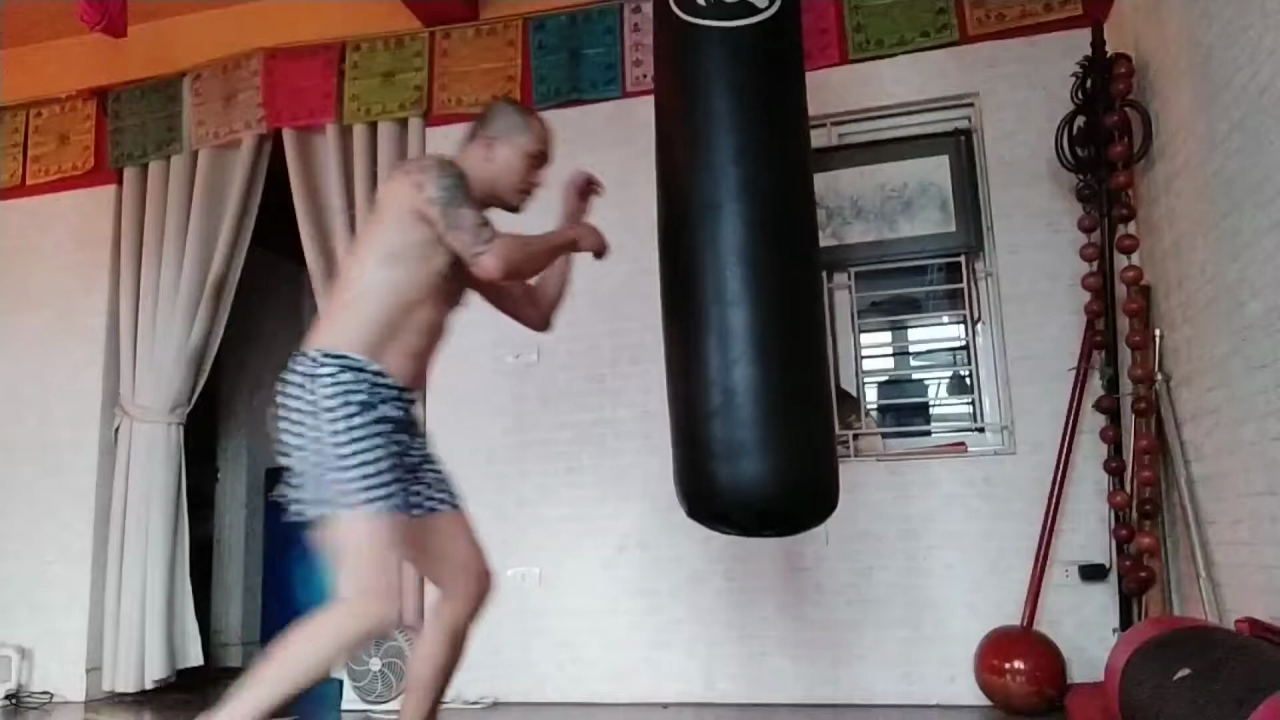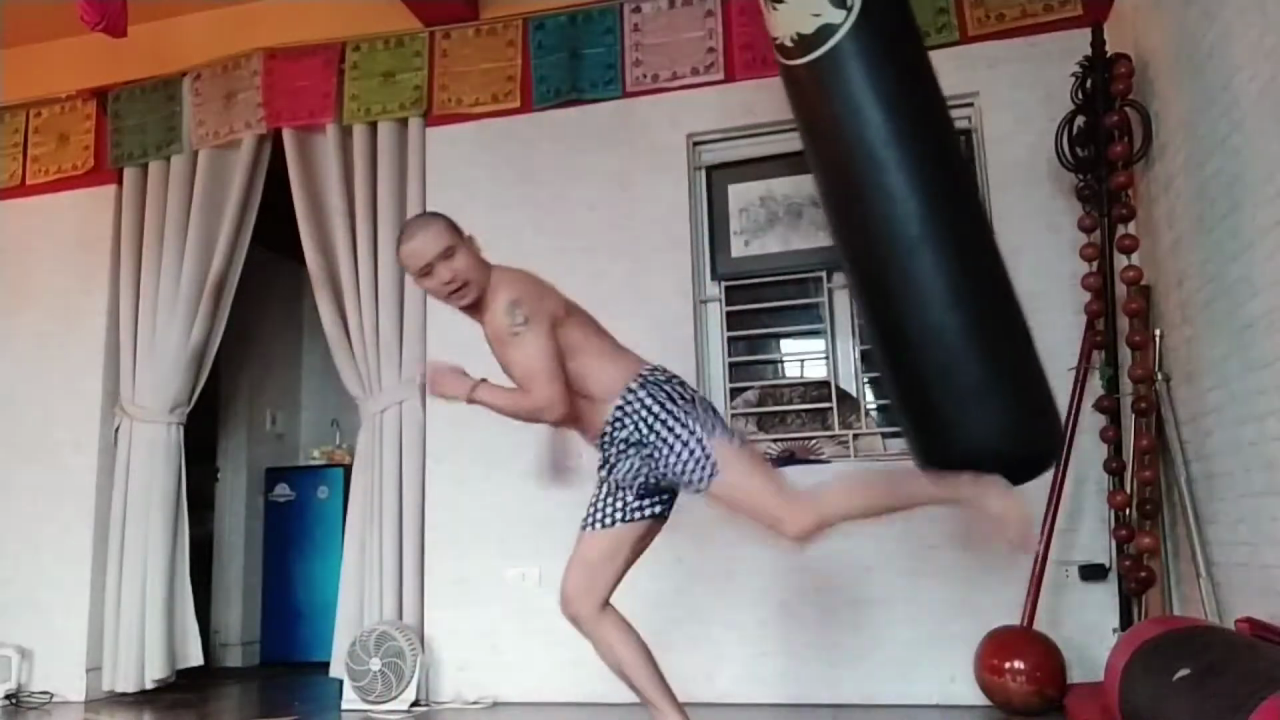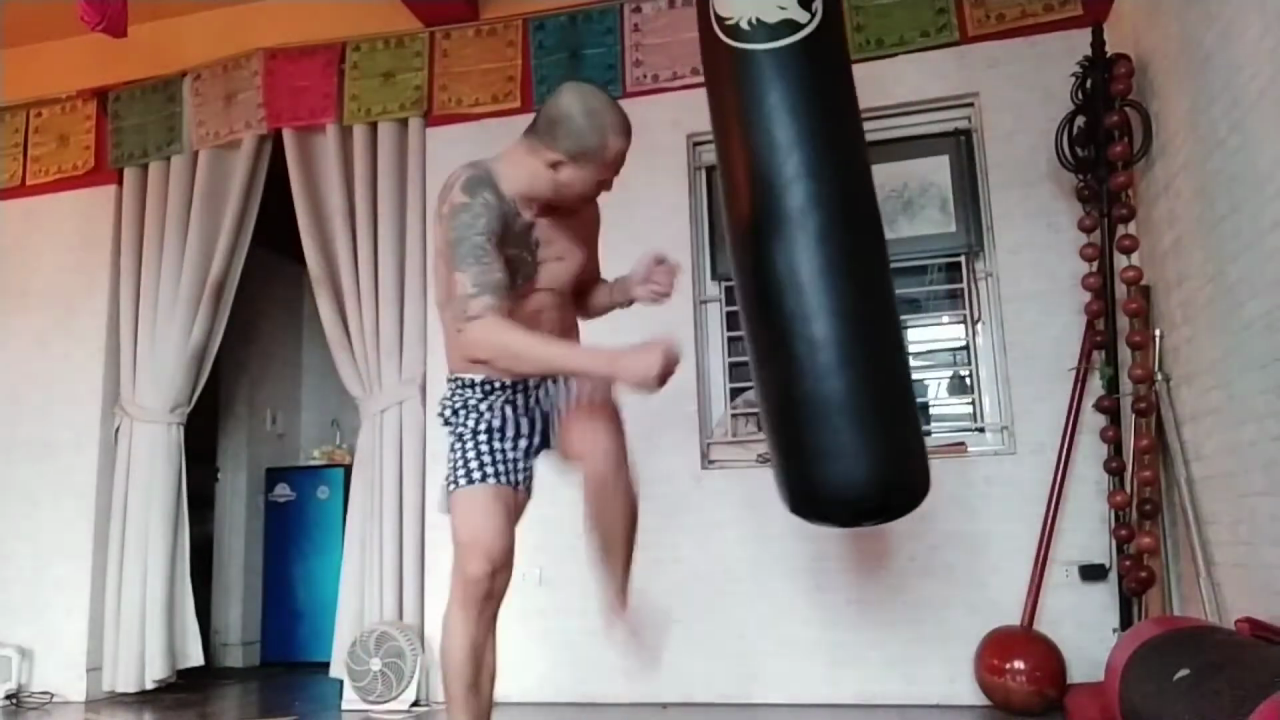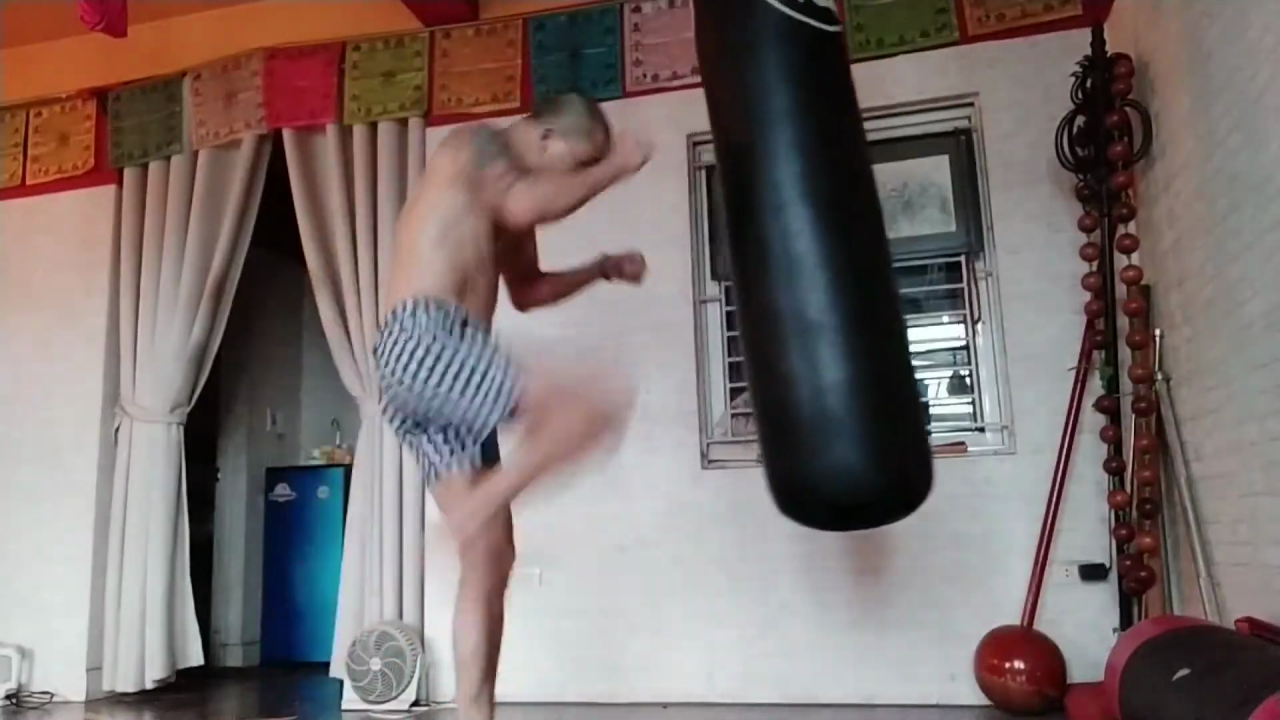
dt=1s
person 1, frame 1
left shoulder: (456, 232)
right shoulder: (430, 176)
left elbow: (538, 312)
right elbow: (495, 260)
left wrist: (568, 225)
right wrist: (573, 239)
left hip: (389, 417)
right hip: (338, 396)
left knee: (468, 582)
right knee: (370, 608)
person 1, frame 2
left shoulder: (513, 298)
right shoulder: (493, 311)
left elbow: (552, 404)
left wrist: (469, 390)
left hip: (653, 415)
right hip: (625, 449)
left knee: (796, 519)
right knee: (580, 601)
left ankle: (970, 489)
person 1, frame 3
left shoulder: (579, 209)
right shoulder: (474, 200)
right elbow: (483, 332)
left wrist: (631, 288)
right wrist: (611, 362)
left hip: (565, 385)
right hip: (485, 402)
left knee: (596, 424)
right knee: (479, 574)
left ankle: (624, 598)
person 1, frame 4
left shoulder: (510, 182)
right shoulder: (478, 140)
left elbow: (527, 291)
right elbow: (524, 205)
left wrist: (600, 268)
right wrist: (618, 167)
left hip: (444, 351)
right hip: (424, 339)
left knee: (490, 556)
right knee: (599, 407)
right ankle: (487, 502)
